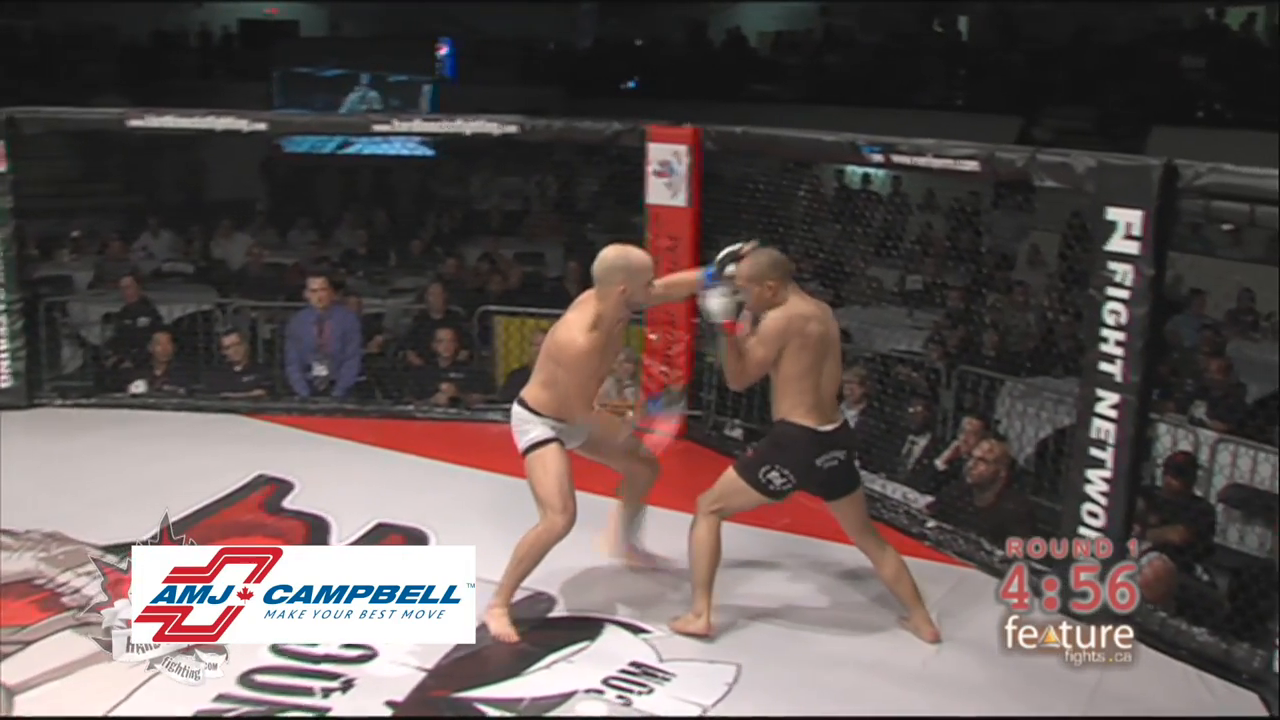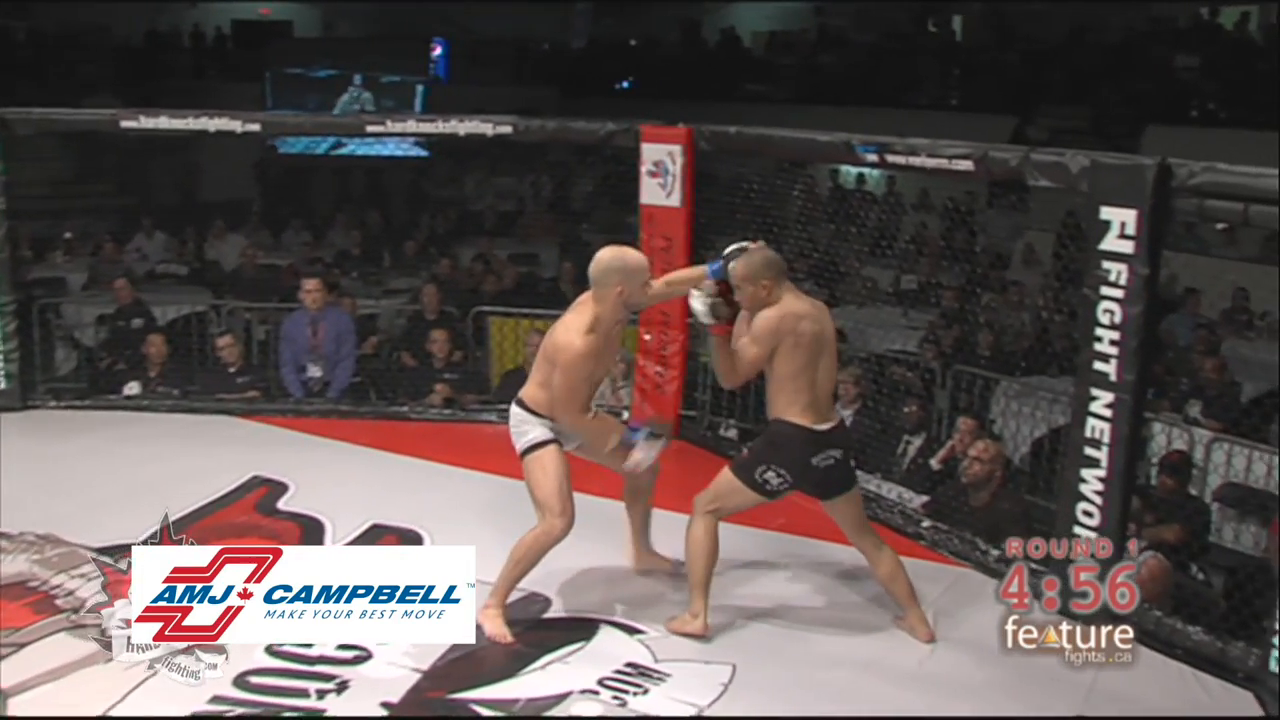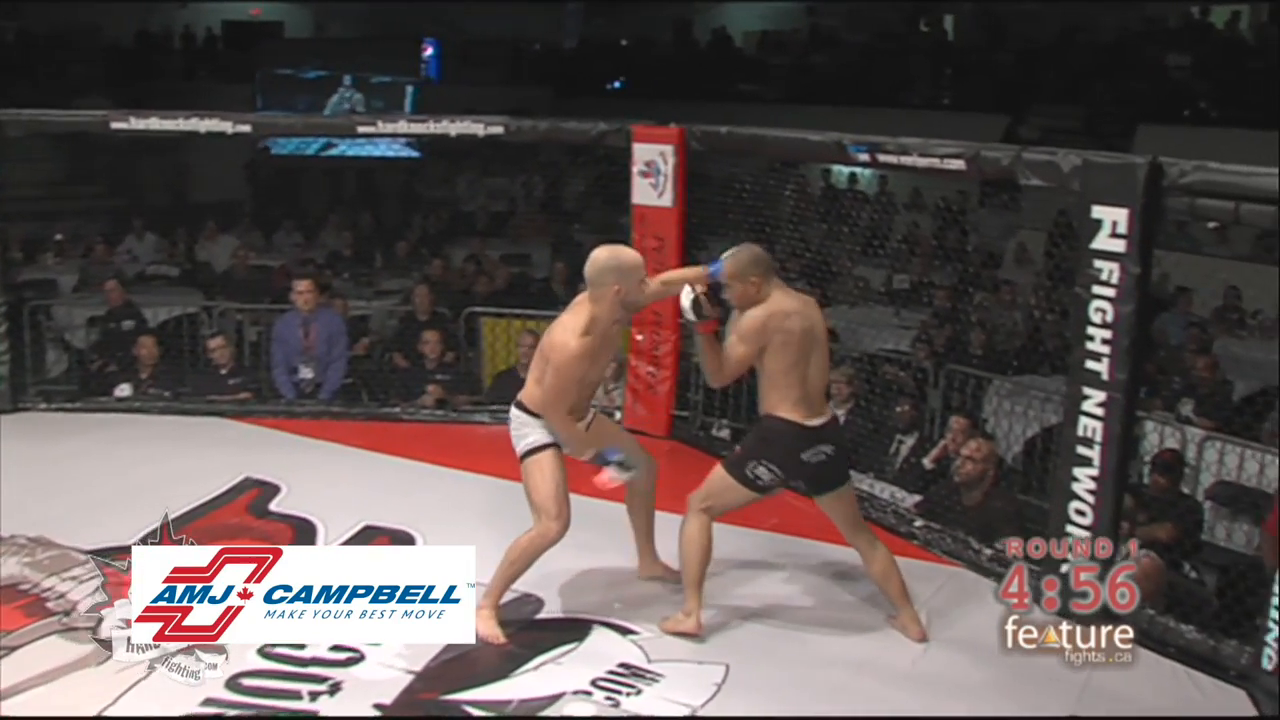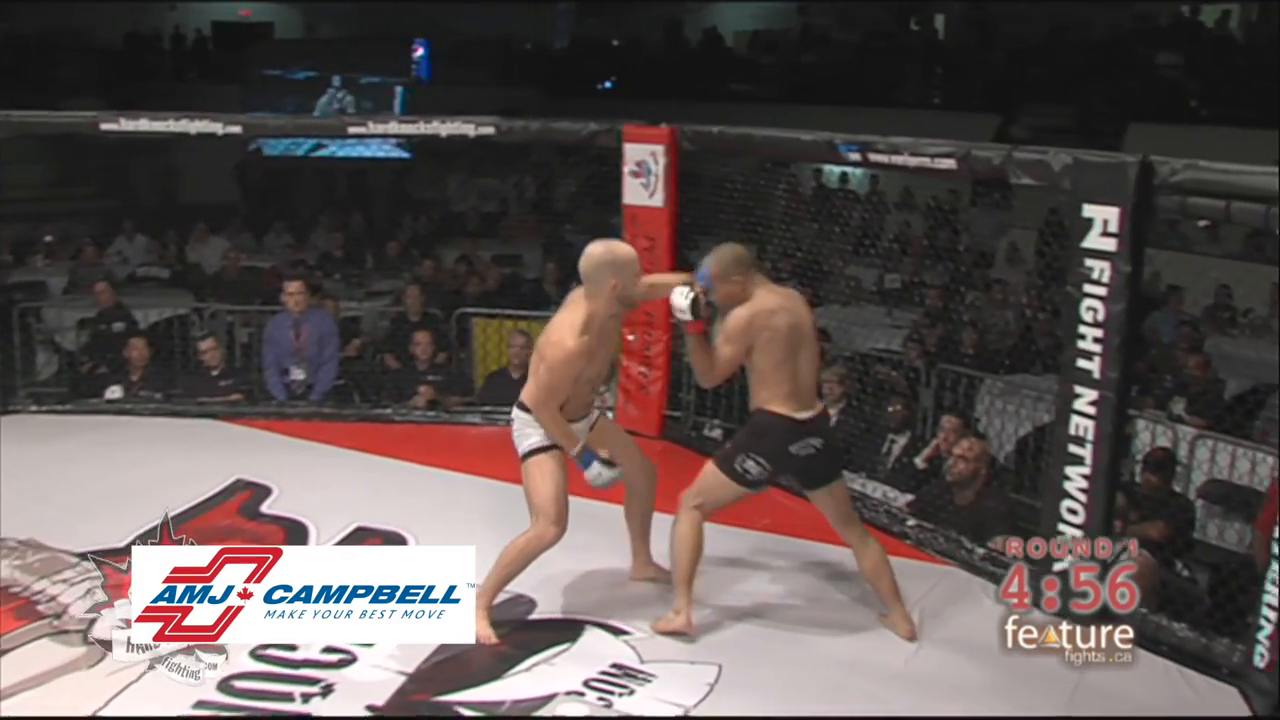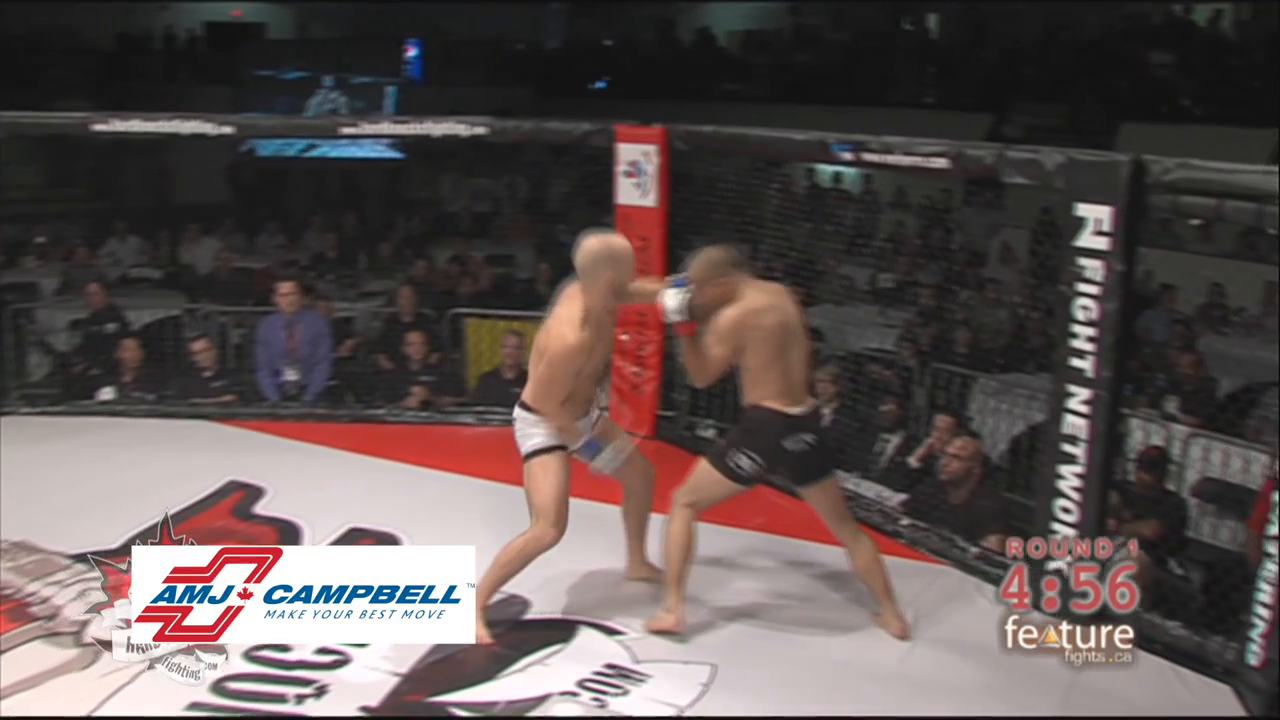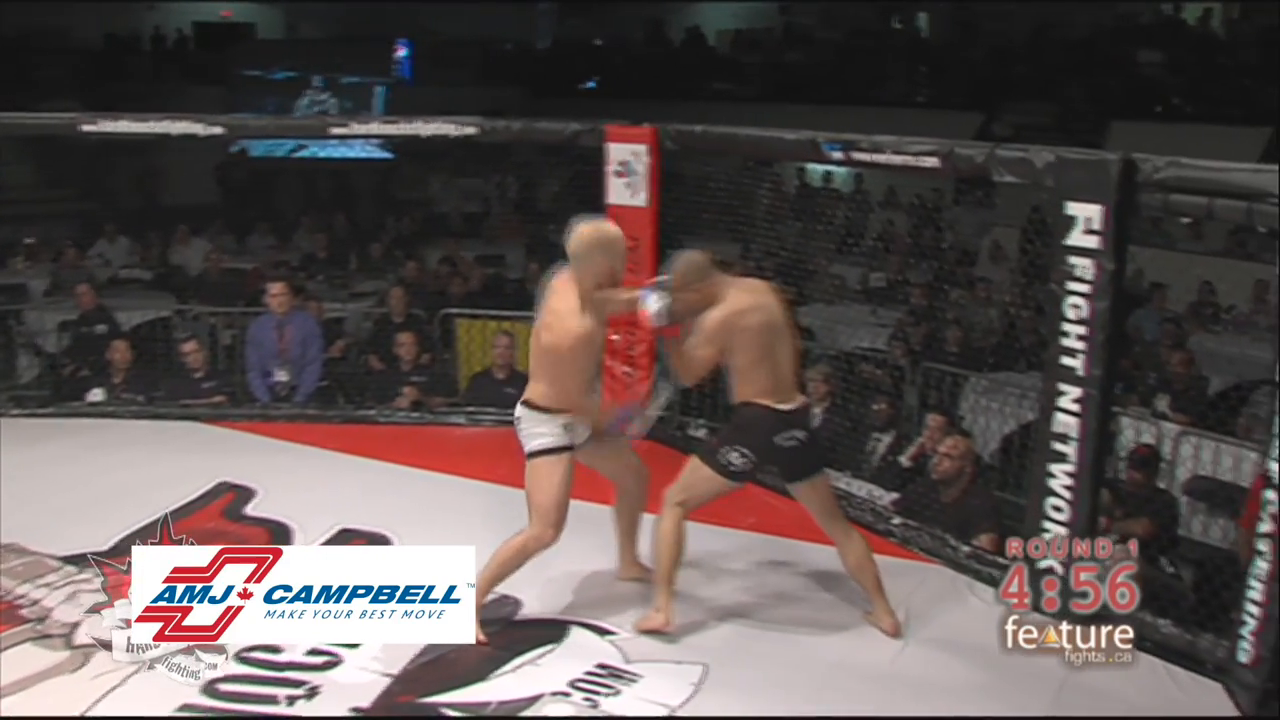
dt=0.1s
person 1, frame 1
left shoulder: (612, 299)
right shoulder: (581, 341)
left elbow: (668, 288)
right elbow: (582, 413)
left wrist: (714, 273)
left hip: (574, 414)
right hip: (539, 422)
left knee: (642, 465)
right knee: (559, 519)
left ankle: (623, 543)
right ankle: (498, 605)
person 1, frame 2
left shoulder: (610, 301)
right shoulder: (578, 344)
left elbow: (671, 284)
right elbow: (567, 416)
left wrist: (719, 271)
right wrist: (624, 441)
left hip: (575, 414)
right hip: (537, 423)
left knee: (644, 467)
right knee: (557, 521)
left ankle: (642, 553)
right ankle: (492, 606)
person 1, frame 3
left shoulder: (610, 301)
right shoulder: (574, 345)
left elbow: (666, 282)
right elbow: (551, 411)
right wrist: (599, 457)
left hip: (579, 415)
right hip: (539, 424)
left knee: (644, 472)
right knee: (552, 525)
left ankle: (649, 562)
right ankle: (485, 607)
person 1, frame 4
left shoulder: (604, 299)
right shoulder: (570, 344)
left elbow: (651, 286)
right elbow: (544, 409)
right wrist: (582, 455)
left hip: (582, 417)
right hip: (539, 425)
left knee: (643, 475)
right knee: (549, 528)
left ankle: (642, 564)
right ankle: (478, 607)
person 1, frame 5
left shoulder: (586, 291)
right shoulder: (571, 340)
left elbow: (626, 294)
right elbow: (550, 407)
right wrist: (589, 448)
left hip: (581, 414)
right hip: (543, 425)
left knee: (641, 476)
right knee: (547, 531)
left ankle: (637, 565)
right ankle: (471, 606)
person 1, frame 6
left shoulder: (566, 278)
right shoulder: (577, 328)
right elbow: (580, 403)
left wrist: (637, 299)
right wrist: (623, 417)
left hip: (574, 413)
right hip: (547, 423)
left knee: (635, 475)
right knee: (545, 530)
left ankle: (629, 563)
person 2, frame 1
left shoulder: (781, 320)
right shoulder: (822, 312)
left elbow: (739, 380)
left wrist: (726, 324)
right wrist: (745, 315)
left hip: (793, 443)
right hip: (834, 441)
left knee: (707, 509)
right knee: (869, 539)
left ankle: (700, 615)
right ankle: (922, 621)
person 2, frame 2
left shoulder: (773, 319)
right shoulder: (818, 310)
left elbow: (731, 378)
left wrist: (715, 324)
right wrist: (741, 312)
left hip: (788, 442)
right hip: (831, 440)
left knee: (704, 509)
right knee: (866, 537)
left ankle: (696, 615)
right ankle: (918, 621)
person 2, frame 3
left shoulder: (761, 317)
right shoulder: (808, 306)
left elbow: (718, 377)
left wrist: (702, 324)
right wrist: (739, 312)
left hip: (780, 437)
right hip: (823, 435)
left knee: (699, 508)
right knee: (860, 534)
left ankle: (690, 615)
right ankle: (909, 619)
person 2, frame 4
left shoulder: (746, 316)
right shoulder: (795, 300)
left elbow: (709, 377)
left wrist: (692, 324)
right wrist: (724, 311)
left hip: (771, 431)
right hip: (814, 429)
left knee: (691, 506)
right knee: (852, 530)
left ankle: (680, 613)
right ankle: (900, 617)
person 2, frame 5
left shoulder: (734, 316)
right shoulder: (781, 295)
left elbow: (701, 377)
left wrist: (683, 325)
left hip: (763, 427)
right hip: (805, 425)
left knee: (684, 503)
right knee: (845, 527)
left ankle: (672, 610)
right ankle: (893, 616)
person 2, frame 6
left shoulder: (719, 317)
right shoulder: (763, 291)
left elbow: (687, 376)
left wrist: (667, 328)
left hip: (755, 424)
right hip: (795, 422)
left knee: (675, 502)
right knee: (836, 524)
left ankle: (661, 609)
right ankle: (884, 613)
